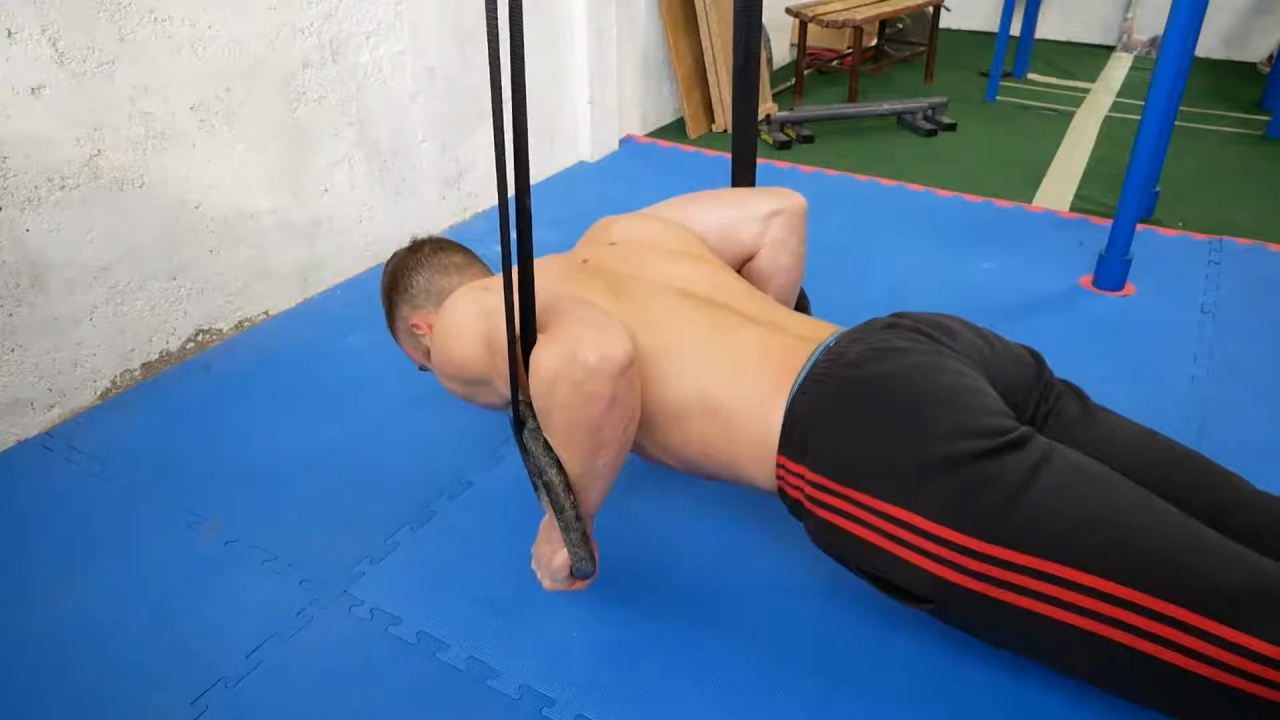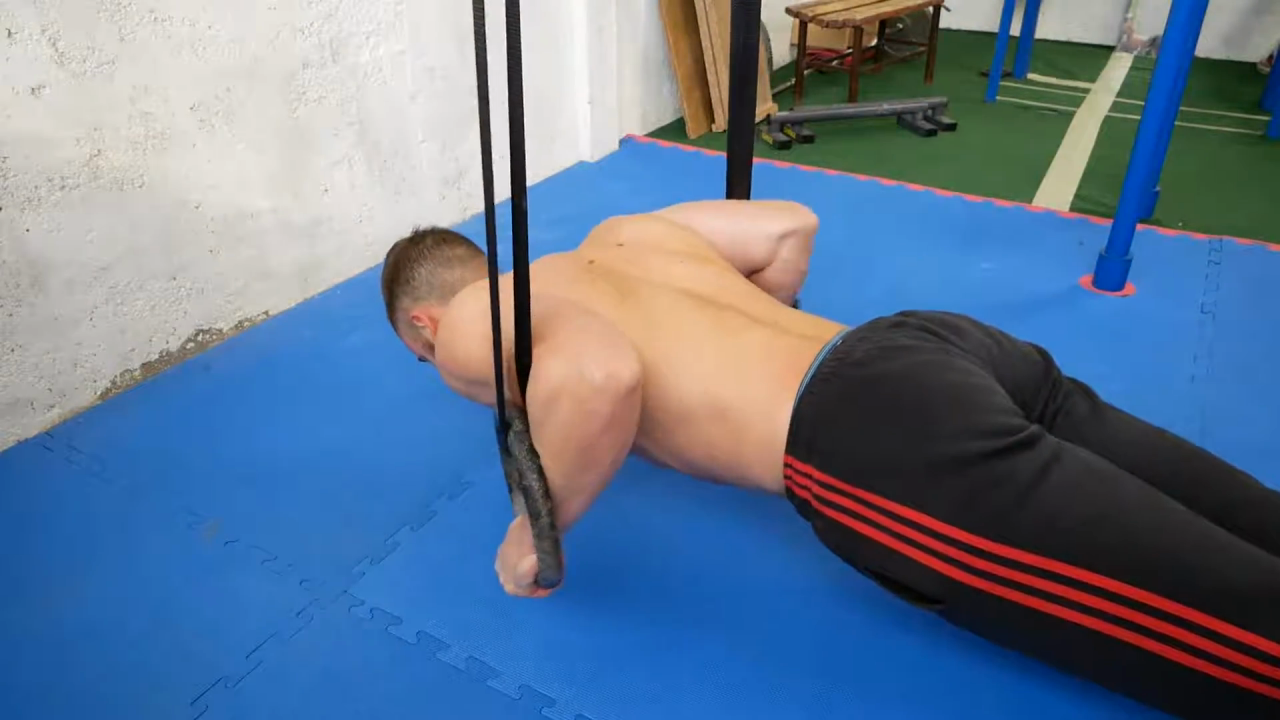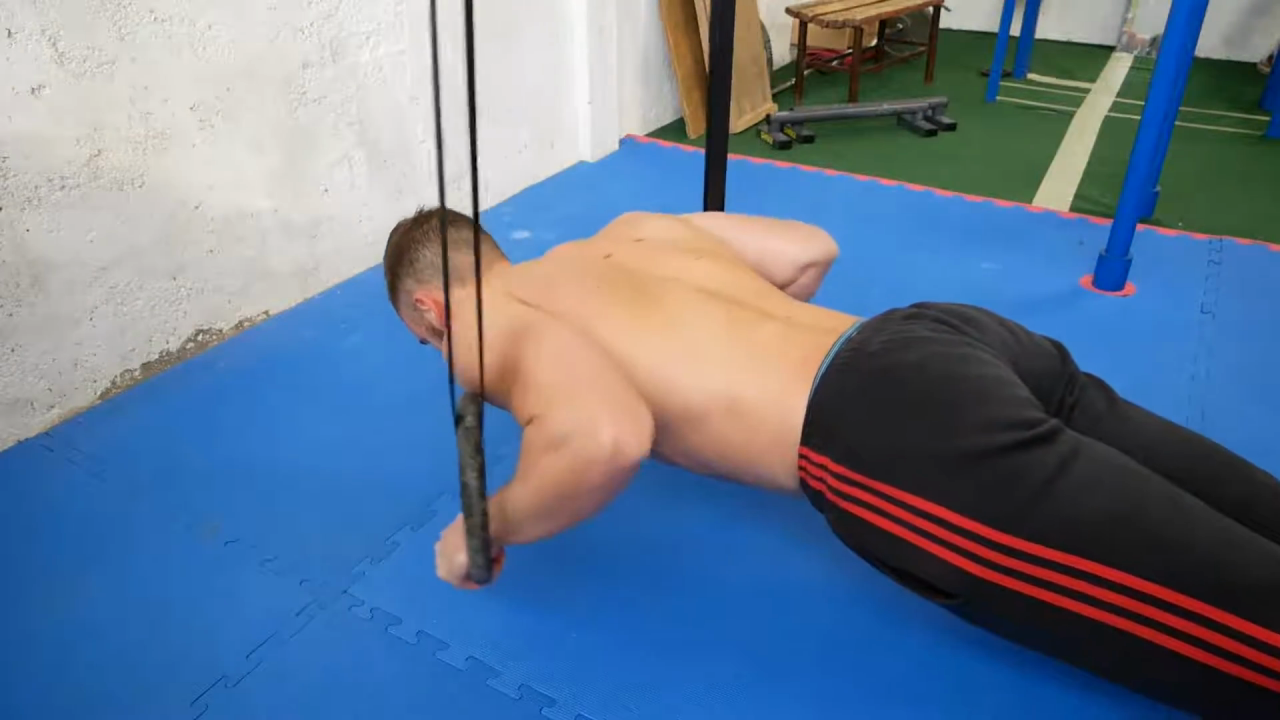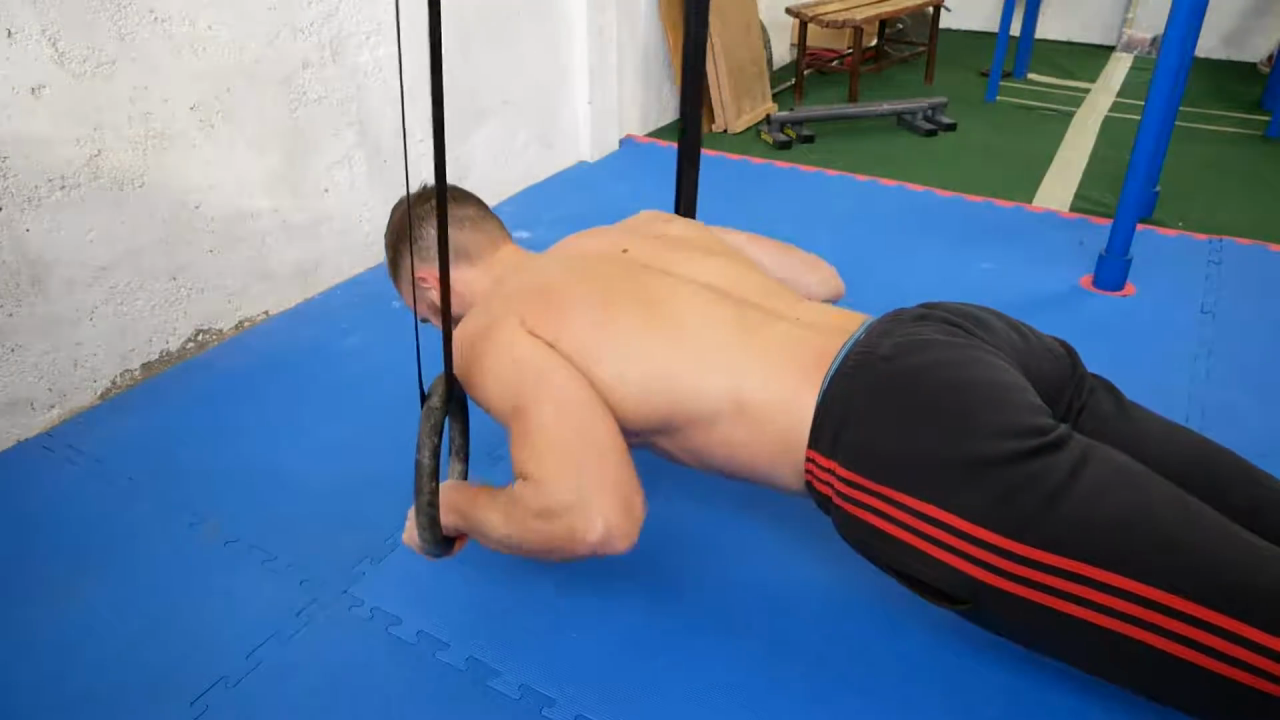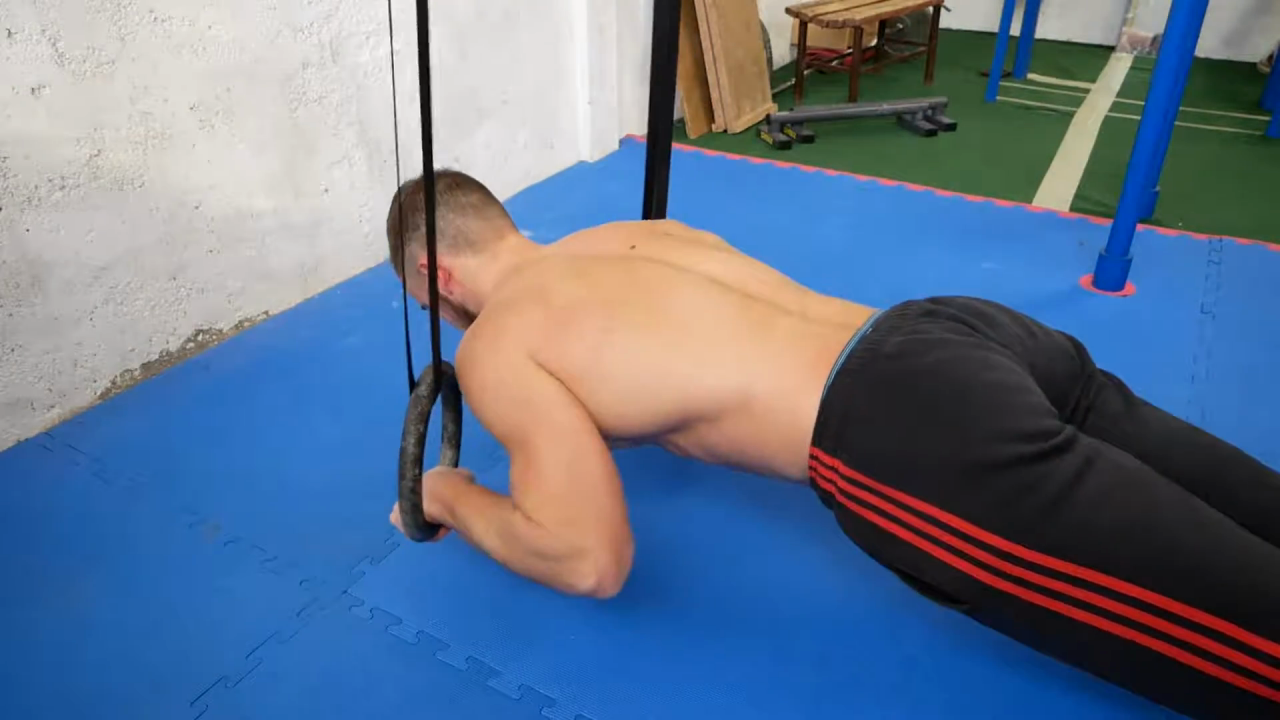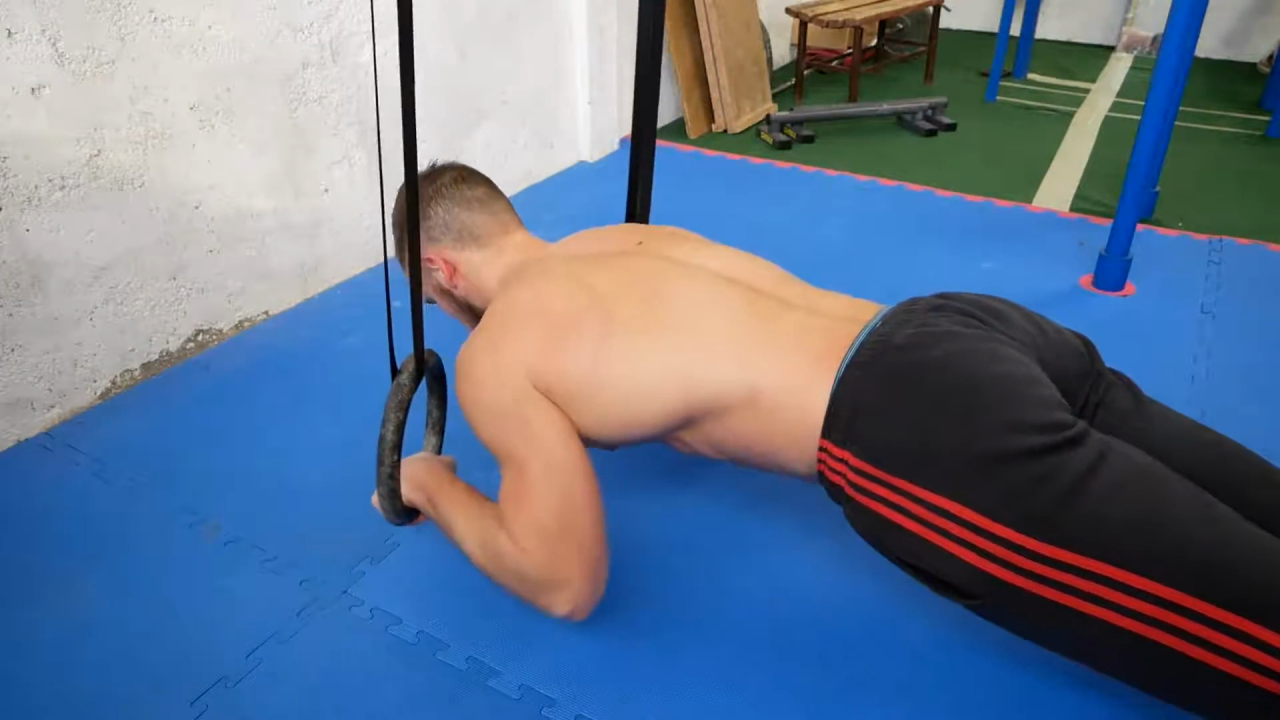
dt=0.2s
person 1, frame 1
left shoulder: (464, 325)
right shoulder: (612, 236)
left elbow: (596, 354)
right elbow: (780, 210)
left wrist: (567, 525)
left hip: (870, 446)
right hip: (930, 346)
person 1, frame 2
left shoulder: (468, 330)
right shoulder: (615, 236)
left elbow: (601, 374)
right elbow: (792, 225)
left wrist: (538, 530)
left hip: (880, 445)
right hip: (939, 344)
person 1, frame 3
left shoulder: (482, 328)
right shoulder: (624, 232)
left elbow: (609, 436)
right elbow: (811, 246)
left wrist: (490, 530)
left hip: (897, 440)
right hip: (952, 339)
person 1, frame 4
left shoulder: (485, 334)
right shoulder: (630, 231)
left elbow: (603, 514)
left wrist: (459, 509)
left hip: (910, 444)
right hip: (962, 338)
person 1, frame 5
left shoulder: (493, 349)
right shoulder: (629, 234)
left elbow: (594, 558)
left wrist: (448, 498)
left hip: (916, 442)
right hip: (962, 332)
person 1, frame 6
left shoulder: (493, 360)
right shoulder: (622, 237)
left elbow: (569, 583)
left wrist: (433, 488)
left hip: (926, 433)
right hip: (969, 328)
